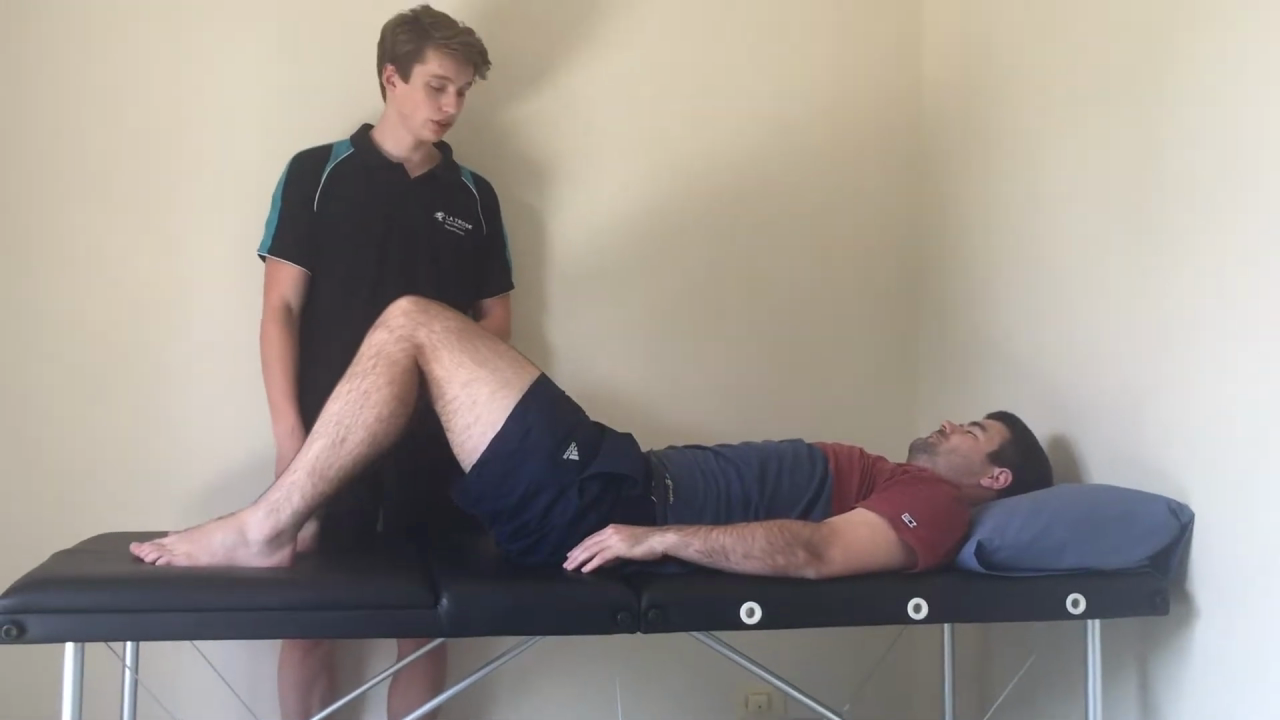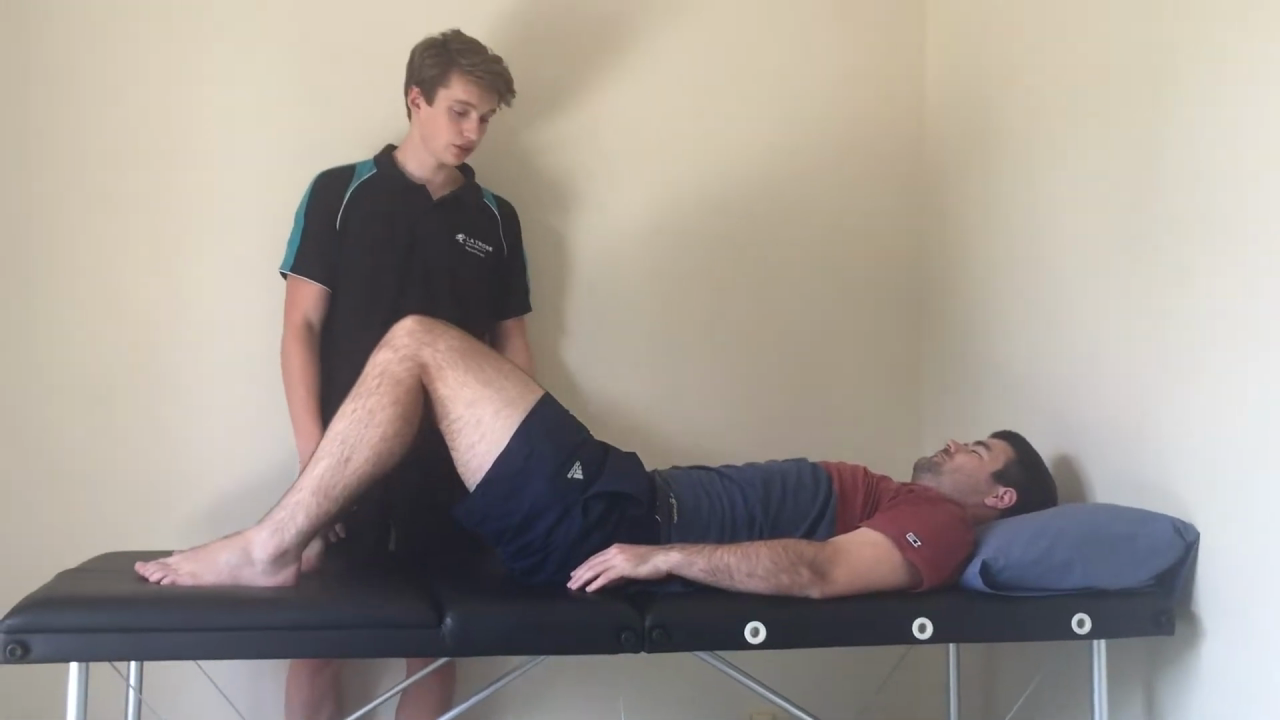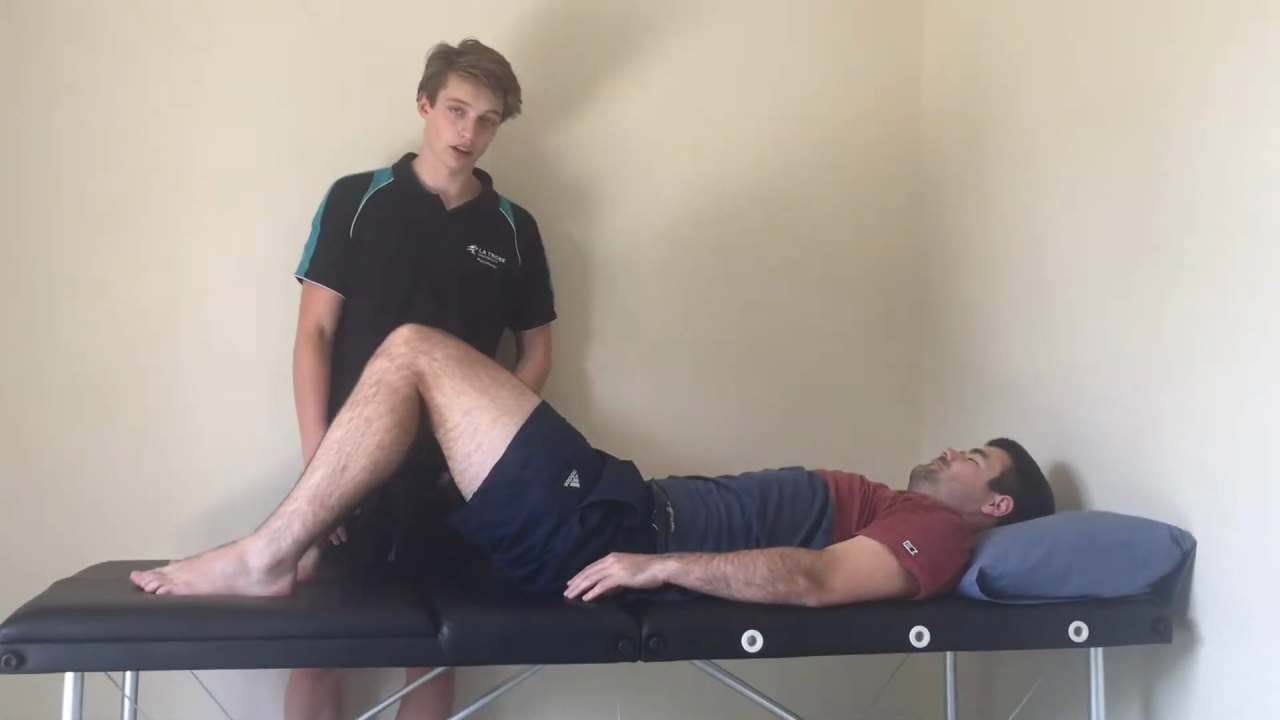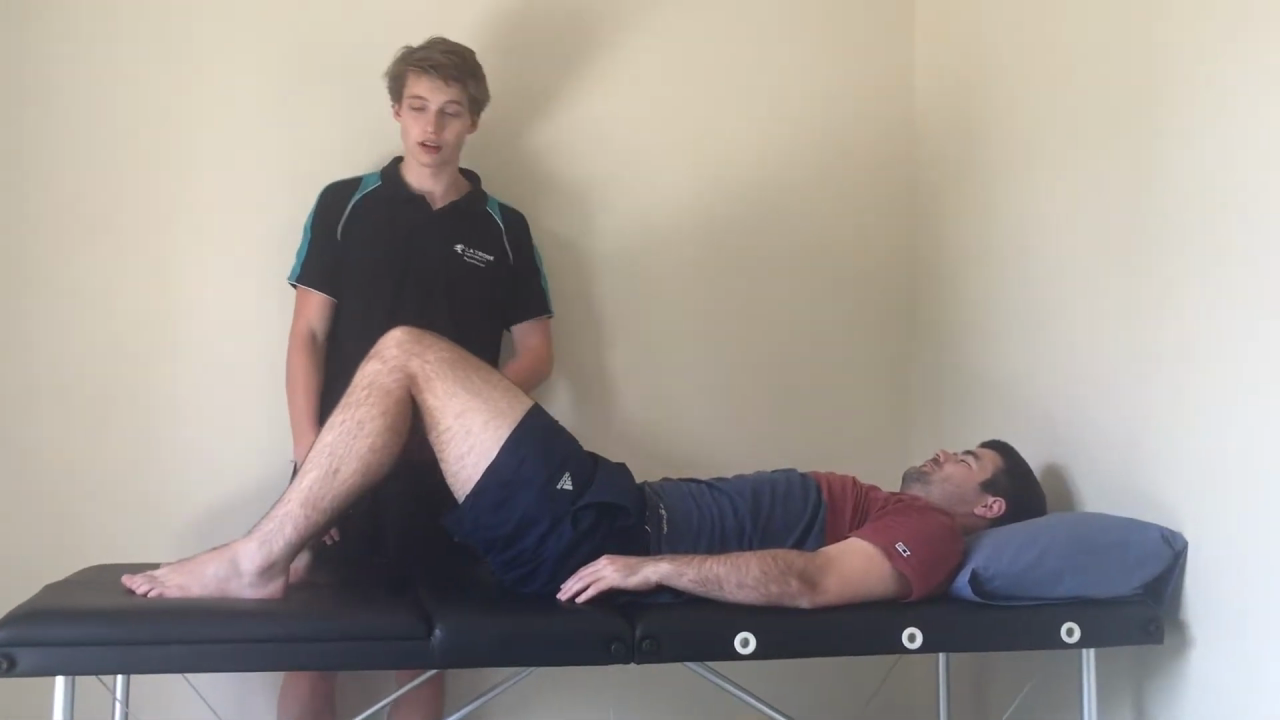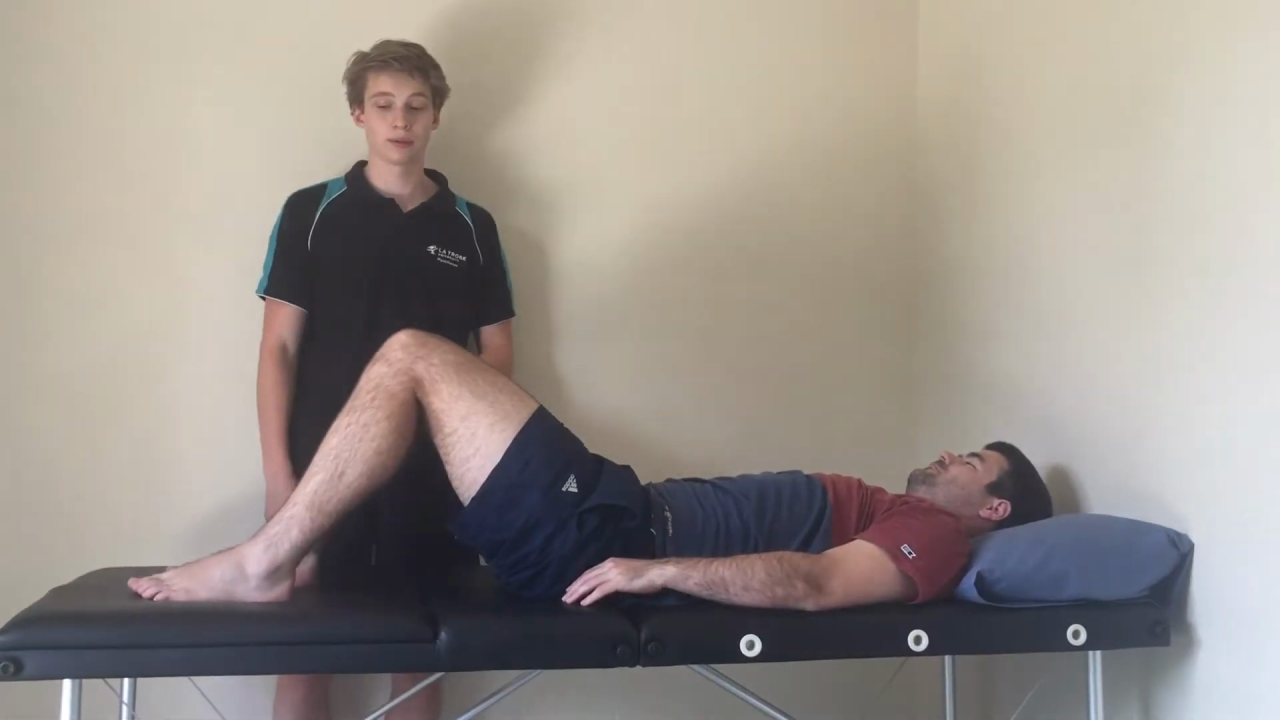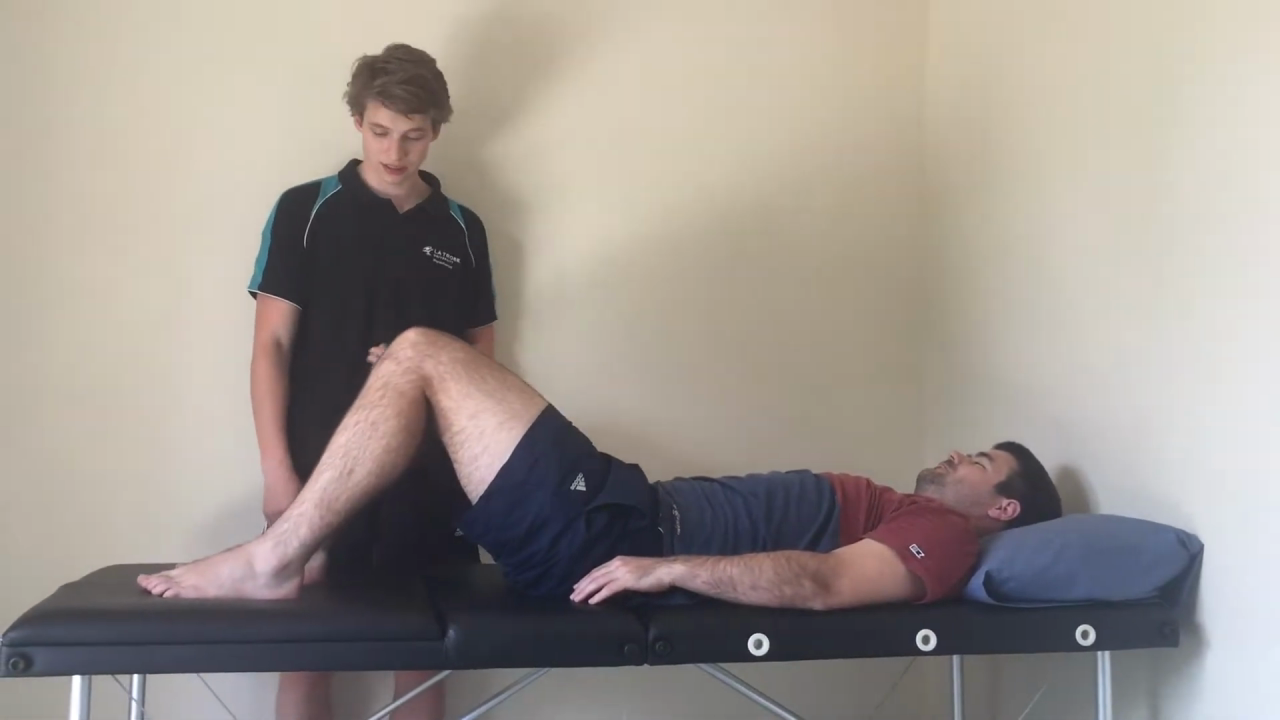
dt=0.5s
person 1, frame 1
left shoulder: (932, 506)
right shoulder: (890, 486)
left elbow: (812, 553)
left wrist: (656, 537)
left hip: (607, 505)
right hip: (627, 483)
left knee: (414, 322)
right knee: (417, 332)
left ankle: (266, 528)
right ankle: (286, 521)
person 1, frame 2
left shoulder: (936, 528)
right shoulder: (893, 505)
left elbow: (816, 573)
left wrist: (660, 556)
left hip: (614, 525)
right hip: (632, 504)
left knee: (418, 342)
right knee: (424, 349)
left ankle: (270, 548)
right ankle: (283, 541)
person 1, frame 3
left shoulder: (935, 535)
right shoulder: (890, 512)
left elbow: (813, 580)
left wrist: (661, 564)
left hip: (608, 532)
right hip: (632, 514)
left knee: (415, 349)
right knee: (420, 361)
left ankle: (266, 556)
right ankle: (286, 546)
person 1, frame 4
left shoulder: (926, 536)
right shoulder: (880, 513)
left elbow: (806, 583)
left wrist: (651, 566)
left hip: (600, 536)
right hip: (623, 515)
left knee: (407, 352)
right knee: (416, 360)
left ankle: (258, 559)
right ankle: (276, 551)
person 1, frame 5
left shoulder: (932, 538)
right shoulder: (887, 515)
left elbow: (810, 584)
left wrist: (658, 569)
left hip: (605, 537)
right hip: (629, 518)
left knee: (412, 356)
right knee: (419, 367)
left ankle: (264, 563)
right ankle: (287, 554)
person 1, frame 6
left shoulder: (941, 537)
right shoulder: (895, 514)
left elbow: (818, 585)
left wrist: (664, 568)
left hip: (612, 537)
right hip: (635, 516)
left knee: (421, 354)
right knee: (426, 364)
left ankle: (273, 560)
right ankle: (292, 552)
person 2, frame 1
left shoulder: (473, 194)
right shoulder: (316, 174)
left elbow: (496, 318)
right elbow: (280, 310)
right wrist: (289, 434)
left hip: (437, 440)
person 2, frame 2
left shoulder: (495, 218)
right shoulder: (340, 194)
left elbow: (511, 342)
right elbow: (302, 330)
right wrist: (313, 453)
left hip: (452, 460)
person 2, frame 3
left shoulder: (513, 228)
right shoulder: (355, 200)
left elbow: (536, 350)
right elbow: (314, 334)
right wrist: (316, 458)
left hip: (454, 467)
person 2, frame 4
left shoulder: (502, 228)
right shoulder: (343, 204)
left elbow: (536, 352)
right elbow: (307, 336)
right wrist: (309, 456)
left hip: (446, 467)
person 2, frame 5
left shoulder: (471, 225)
right shoulder: (310, 212)
left elbow: (499, 352)
right elbow: (279, 350)
right wrist: (277, 472)
left hip: (433, 469)
person 2, frame 6
left shoulder: (462, 228)
right shoulder: (304, 210)
left elbow: (481, 350)
right elbow: (272, 346)
right wrist: (278, 468)
left hip: (429, 468)
right hip: (324, 463)
